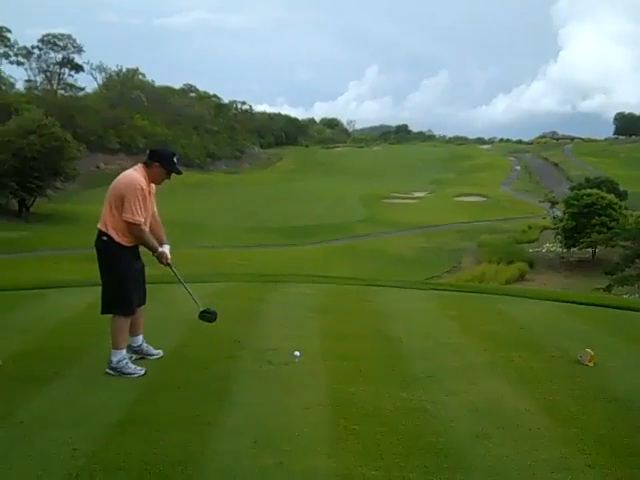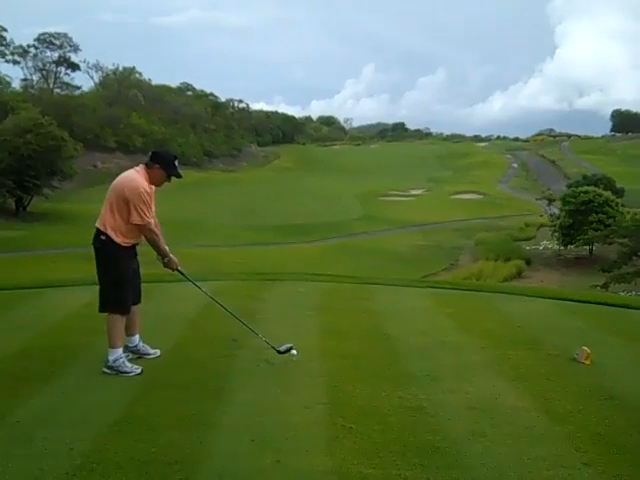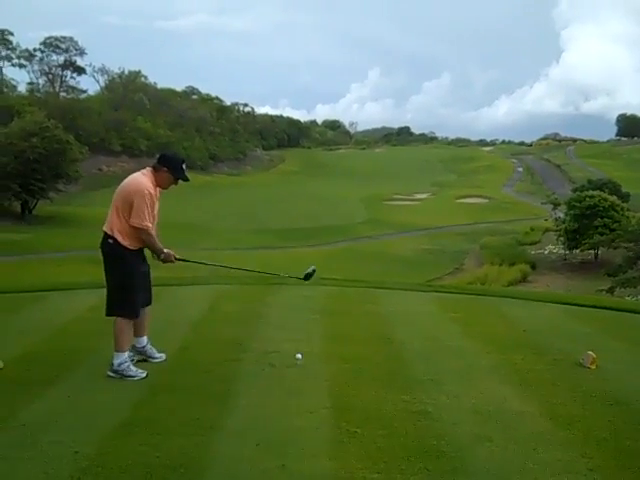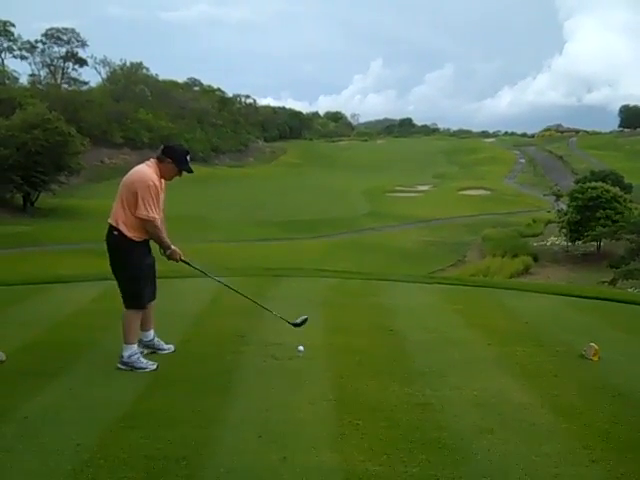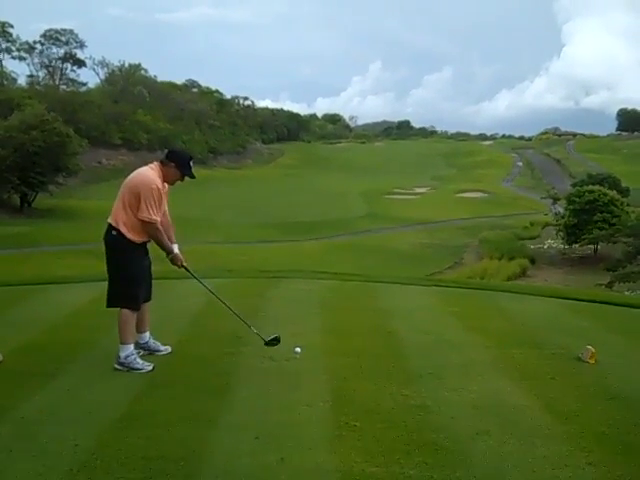
dt=0.7s
person 1, frame 1
left shoulder: (146, 182)
right shoulder: (135, 183)
left elbow: (152, 217)
right elbow: (136, 227)
left wrist: (164, 245)
right wrist: (156, 251)
left hip: (127, 245)
right hip: (115, 246)
left knee: (136, 298)
right knee: (123, 303)
left ankle: (137, 344)
right ankle: (117, 360)
person 1, frame 2
left shoulder: (144, 180)
right shoulder: (137, 186)
left elbow: (152, 220)
right elbow: (147, 229)
left wrist: (165, 249)
right wrist: (165, 256)
left hip: (124, 244)
right hip: (112, 245)
left knee: (132, 298)
right knee: (118, 303)
left ankle: (133, 344)
right ankle: (114, 359)
person 1, frame 3
left shoulder: (149, 183)
right shoulder: (143, 188)
left elbow: (148, 225)
right elbow: (143, 230)
left wrist: (158, 249)
right wrist: (161, 252)
left hip: (131, 247)
right hip: (120, 248)
left knee: (142, 300)
right knee: (126, 306)
left ankle: (140, 346)
right ankle: (119, 362)
person 1, frame 4
left shoulder: (156, 176)
right shoulder: (147, 179)
left elbow: (157, 216)
right elbow: (149, 222)
left wrist: (166, 244)
right wrist: (168, 248)
left hip: (136, 239)
right hip: (125, 240)
left knee: (147, 293)
right knee: (135, 298)
left ankle: (147, 338)
right ankle: (129, 355)
person 1, frame 5
left shoulder: (159, 179)
right shoulder: (150, 182)
left elbow: (164, 217)
right elbow: (152, 225)
left wrist: (174, 246)
right wrist: (170, 252)
left hip: (134, 240)
right hip: (123, 241)
left knee: (143, 294)
right knee: (130, 299)
left ankle: (143, 341)
right ankle: (125, 355)
